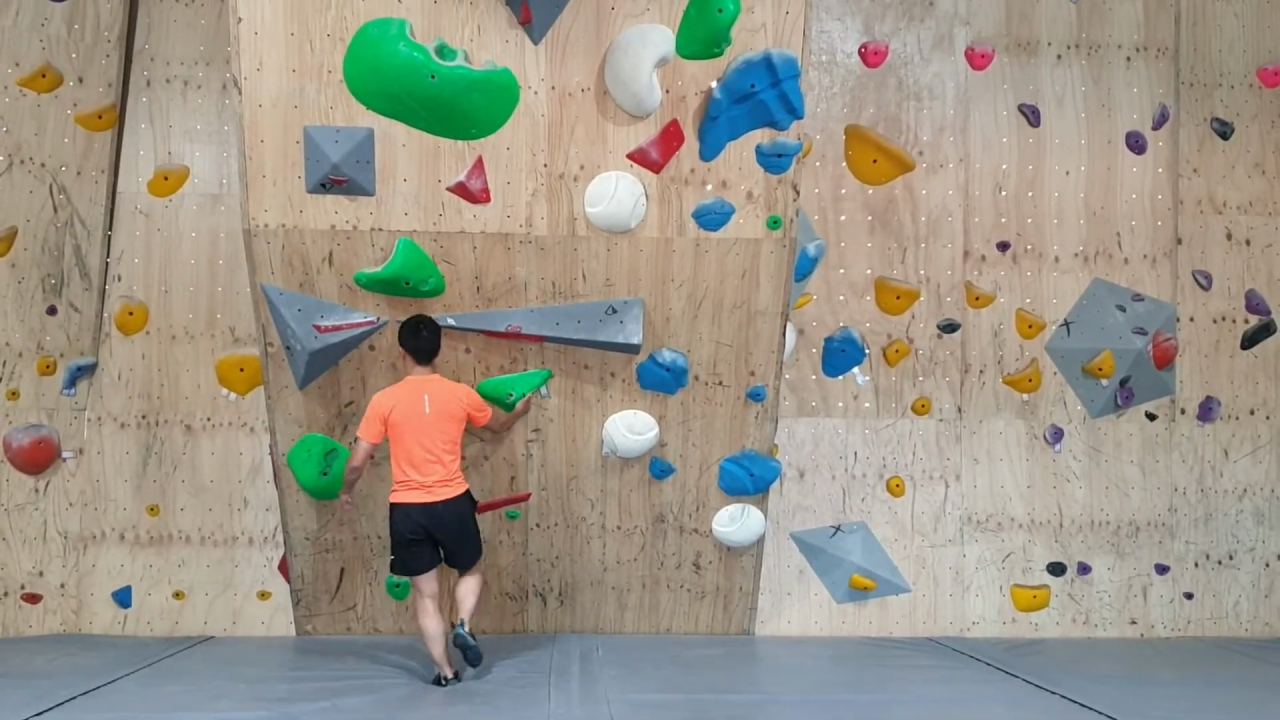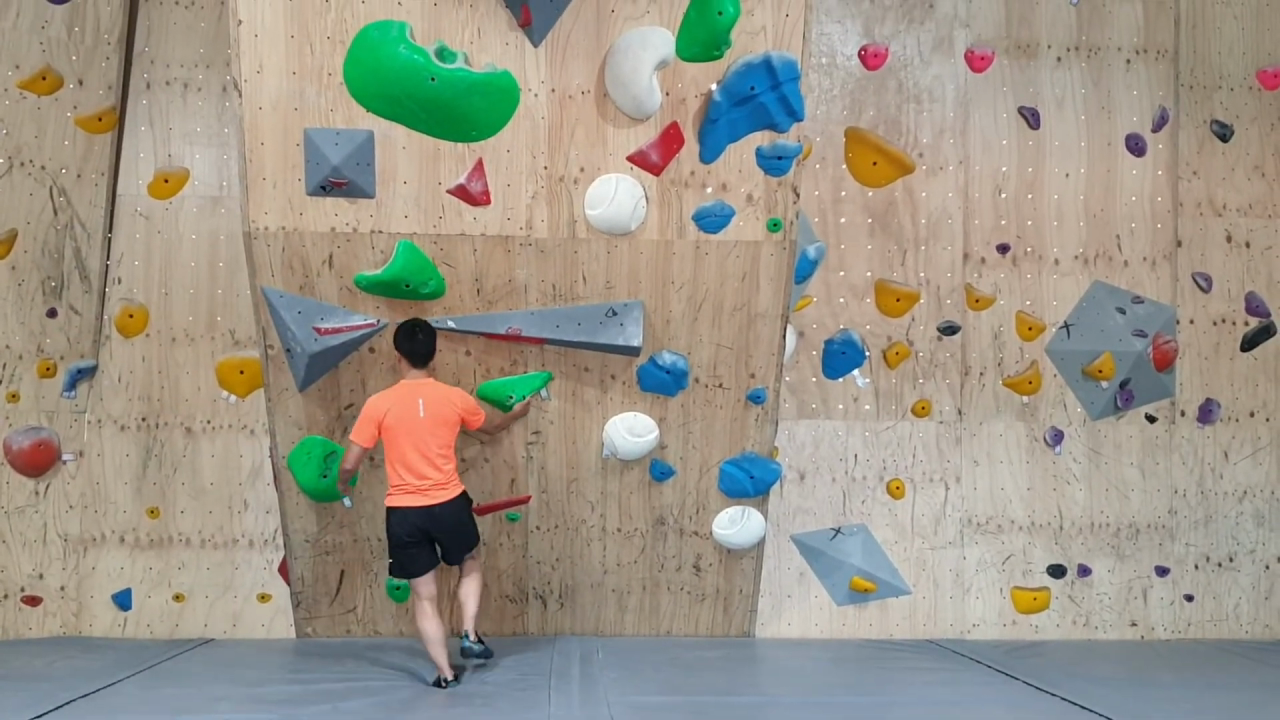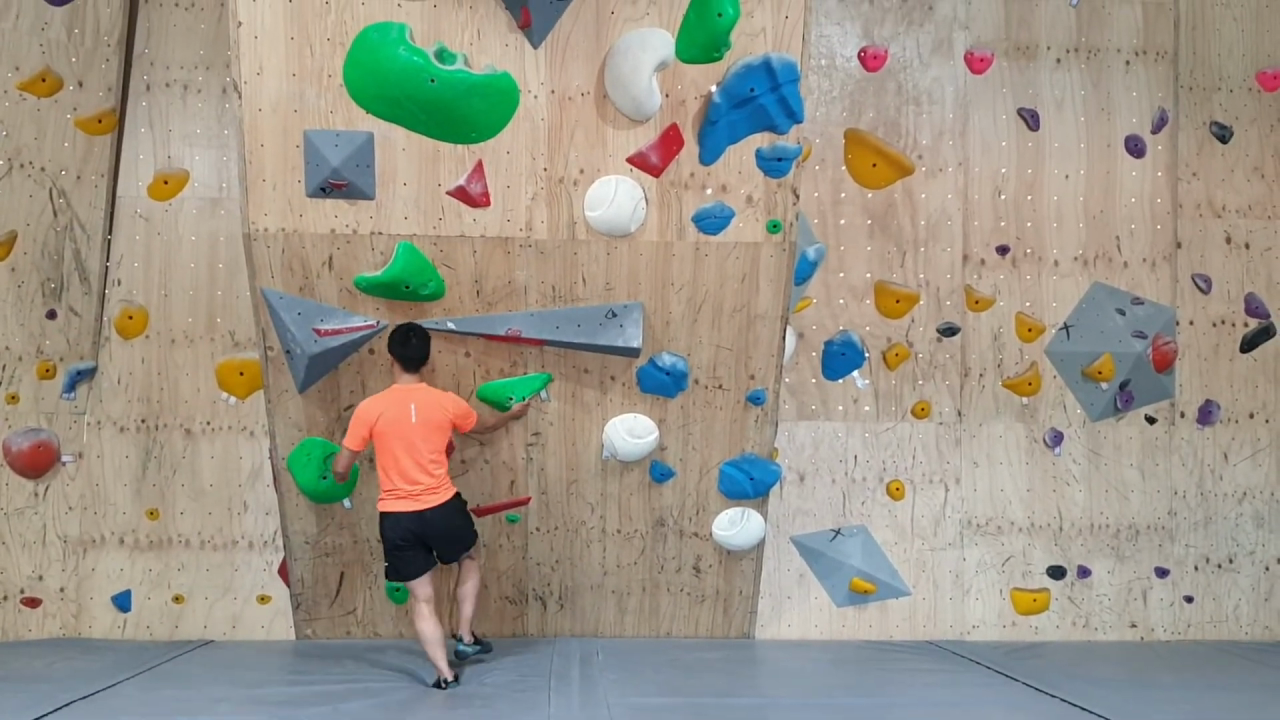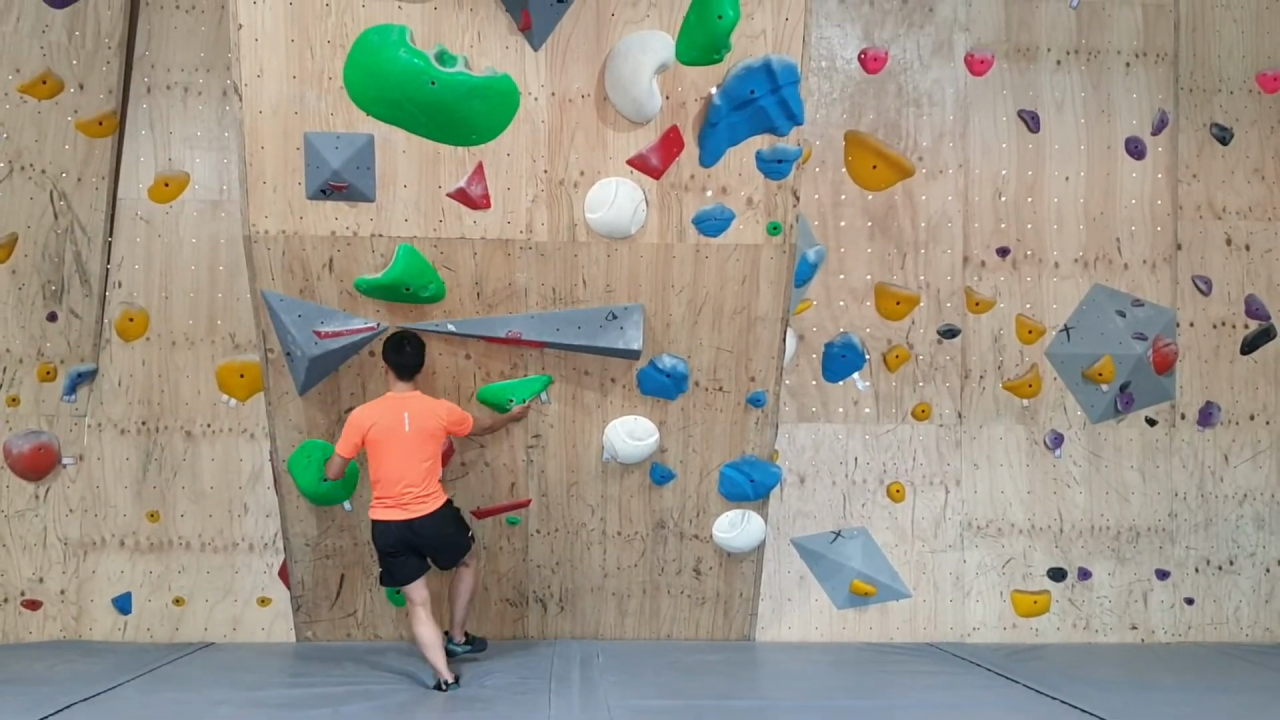
dt=0.1s
person 1, frame 1
left shoulder: (384, 400)
right shoulder: (461, 394)
left elbow: (358, 461)
right elbow: (498, 425)
left wrist: (346, 492)
right wrist: (519, 412)
left hip: (406, 509)
right hip: (452, 503)
left knee: (425, 593)
right knee: (470, 570)
left ankle: (446, 671)
right ankle: (464, 626)
person 1, frame 2
left shoulder: (378, 404)
right shoulder: (455, 398)
left elbow: (349, 465)
right elbow: (491, 425)
left wrist: (344, 484)
right wrist: (516, 413)
left hip: (402, 513)
right hip: (448, 504)
left knee: (424, 596)
right knee: (471, 562)
left ankle: (446, 674)
right ankle: (470, 635)
person 1, frame 3
left shoulder: (370, 408)
right shoulder: (447, 403)
left elbow: (340, 468)
right elbow: (485, 425)
left wrist: (341, 476)
right wrist: (514, 414)
left hip: (396, 517)
right hip: (441, 507)
left knee: (421, 598)
right knee: (470, 559)
left ankle: (446, 675)
right ankle: (466, 637)
person 1, frame 4
left shoulder: (363, 416)
right shoulder: (441, 411)
left elbow: (333, 473)
right elbow: (483, 426)
left wrist: (330, 468)
right wrist: (512, 416)
left hip: (386, 525)
right hip: (433, 515)
left knee: (418, 603)
right knee: (467, 561)
left ankle: (445, 677)
right ankle: (457, 637)
